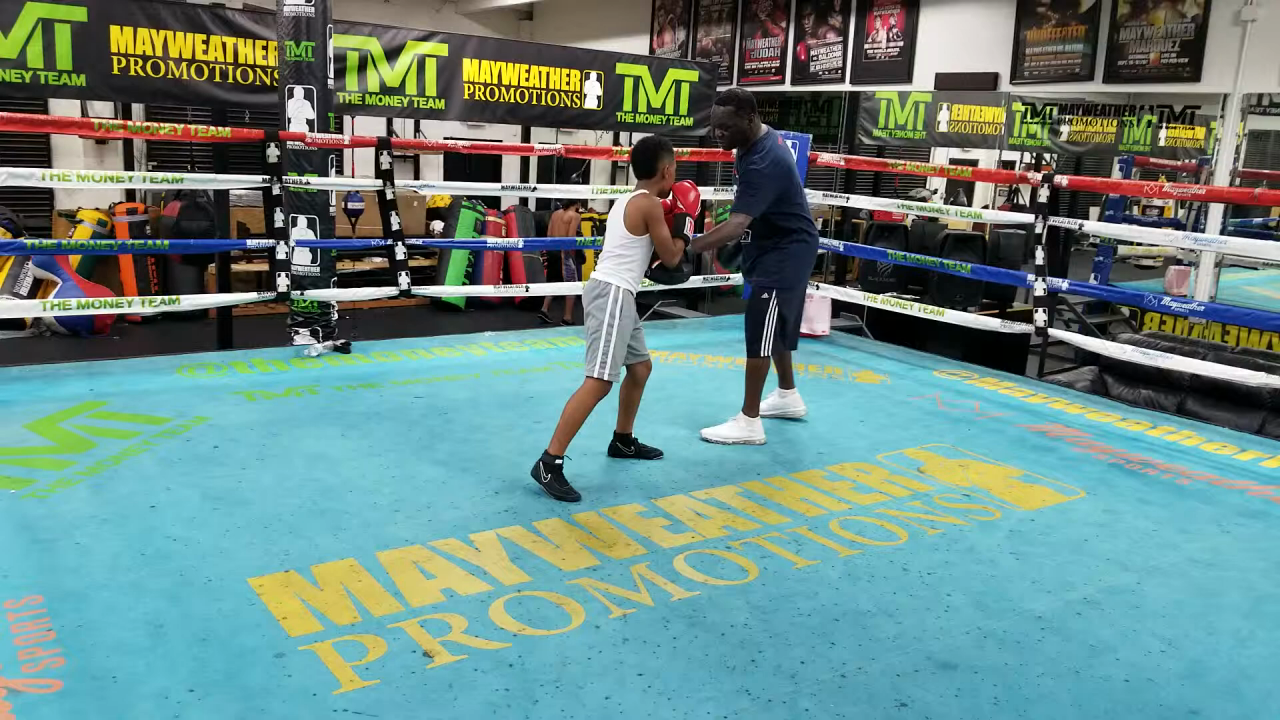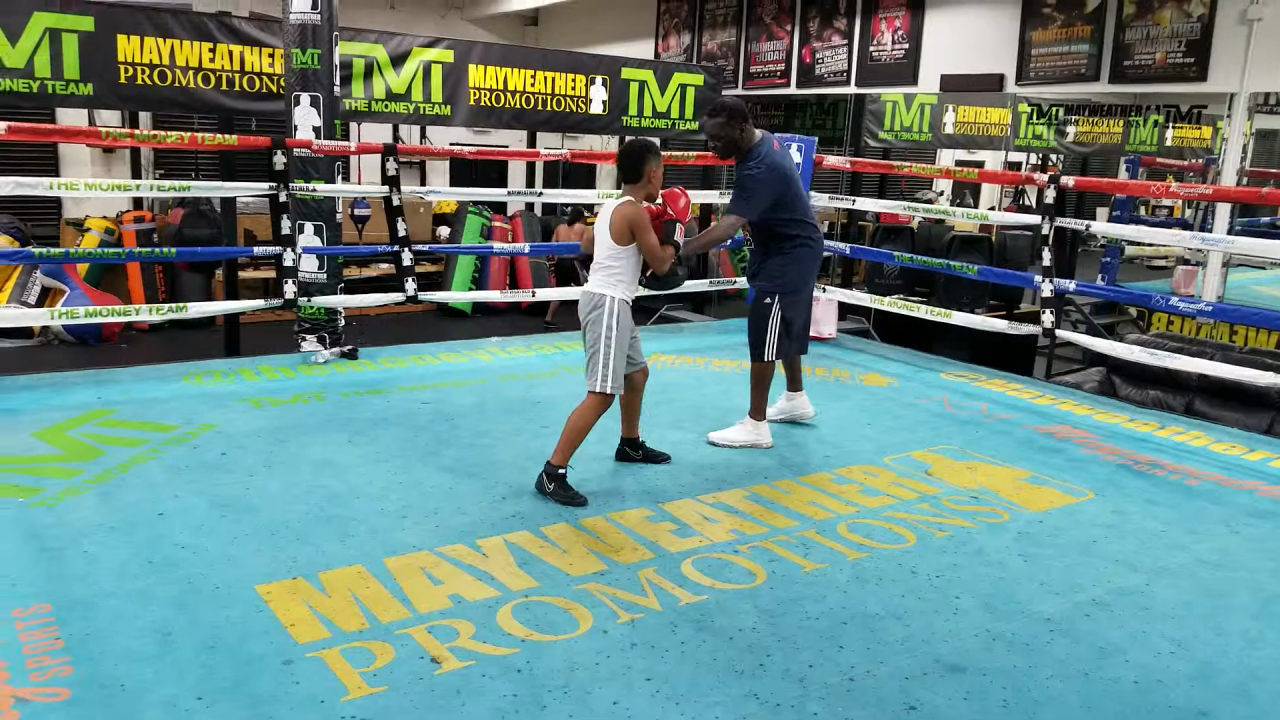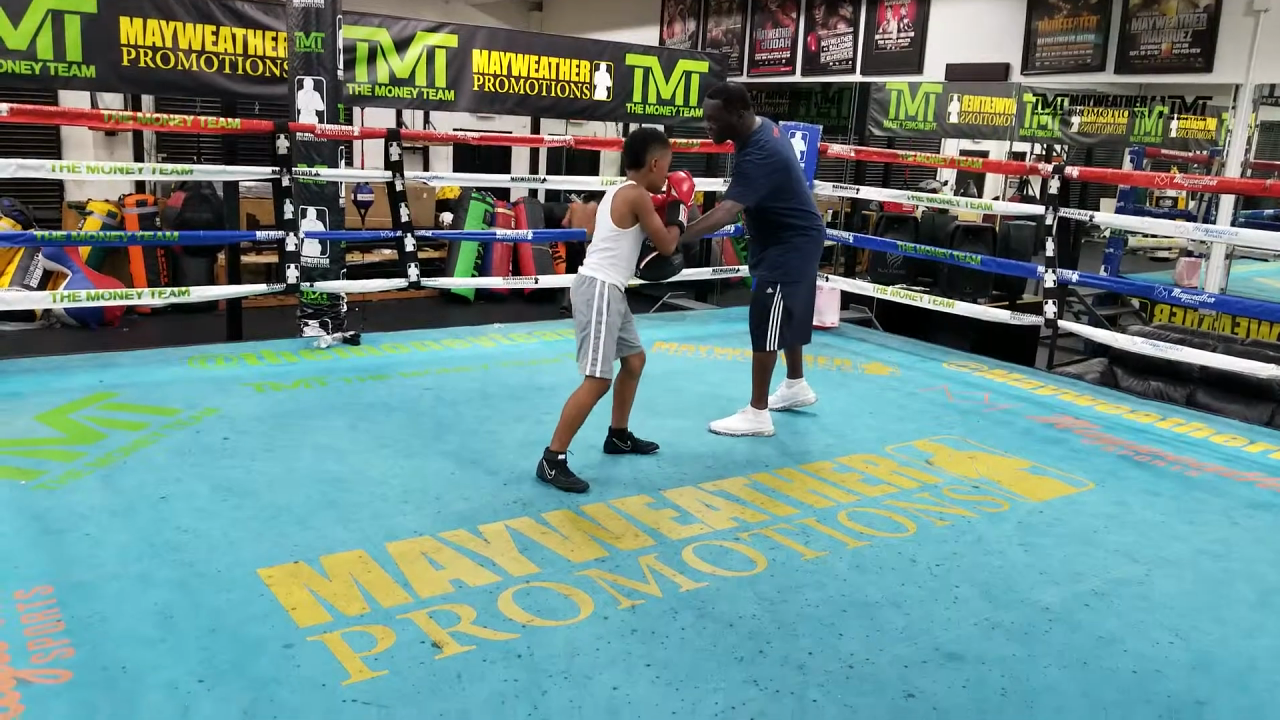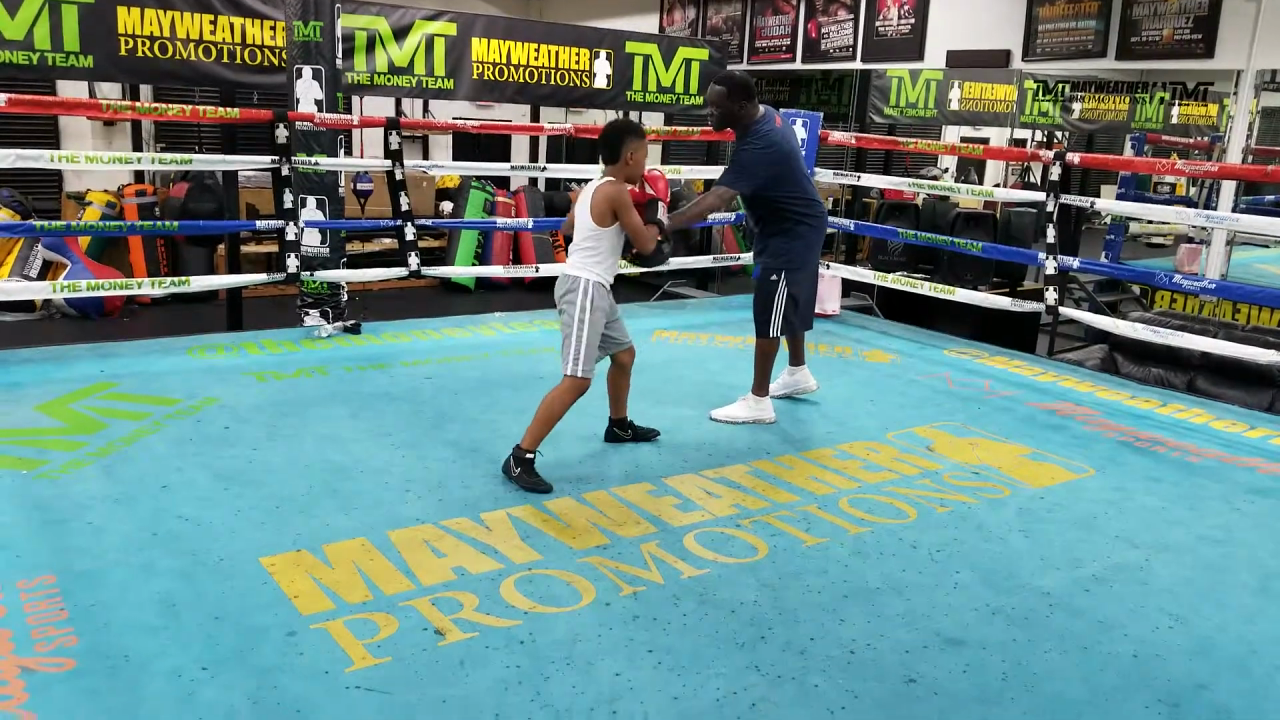
dt=0.4s
person 1, frame 1
left shoulder: (626, 201)
right shoulder: (650, 204)
right elbow: (671, 257)
right wrist: (685, 219)
left hip: (615, 294)
right hip: (612, 295)
left knee: (640, 367)
right knee: (598, 382)
left ankle: (623, 441)
right ankle: (549, 463)
person 1, frame 2
left shoulder: (613, 206)
right shoulder: (635, 212)
left elbow: (587, 243)
right elbow: (661, 265)
right wrist: (675, 224)
left hip: (609, 302)
right hip: (608, 304)
left knee: (637, 374)
right knee: (602, 394)
left ankle: (631, 445)
right ankle: (552, 474)
person 1, frame 3
left shoulder: (617, 193)
right shoulder: (637, 195)
left elbow: (591, 229)
right elbow: (666, 245)
right wrist: (679, 207)
left hip: (608, 290)
right hip: (598, 289)
left knee: (634, 359)
right knee: (597, 379)
left ankle: (618, 436)
right ankle: (552, 459)
person 1, frame 4
left shoulder: (594, 188)
right shoulder: (617, 192)
left elbow: (567, 228)
right elbow: (646, 246)
right wrist: (658, 206)
left hip: (594, 287)
right hip: (584, 287)
left knee: (625, 354)
right knee: (577, 379)
left ankle: (620, 426)
right ankle: (520, 458)
person 2, frame 1
left shoulder: (764, 161)
right shoulder: (758, 141)
left elbow: (736, 224)
left wrist: (688, 247)
right wrist: (735, 245)
left hip: (786, 249)
right hip: (774, 245)
left knee: (760, 330)
right knee: (774, 325)
left ankle: (749, 422)
right ankle: (787, 396)
person 2, frame 2
left shoulder: (760, 168)
right shoulder: (763, 141)
left elbow: (728, 226)
left wrist: (681, 251)
left hip: (790, 253)
right hip: (788, 248)
left knee: (763, 334)
right knee: (784, 327)
left ankle: (755, 425)
right ankle: (795, 399)
person 2, frame 3
left shoulder: (759, 155)
right shoulder: (763, 127)
left elbow: (725, 212)
left wrist: (676, 237)
left hip: (791, 243)
right hip: (790, 238)
left knee: (765, 323)
right knee: (786, 315)
left ankle: (757, 414)
right ankle: (796, 386)
person 2, frame 4
left shoulder: (760, 145)
right shoulder: (765, 117)
left elbow: (718, 199)
left wrist: (667, 224)
left hip: (794, 231)
right hip: (792, 225)
left knee: (769, 311)
right knee: (788, 304)
left ankle: (758, 401)
right ankle: (798, 373)
